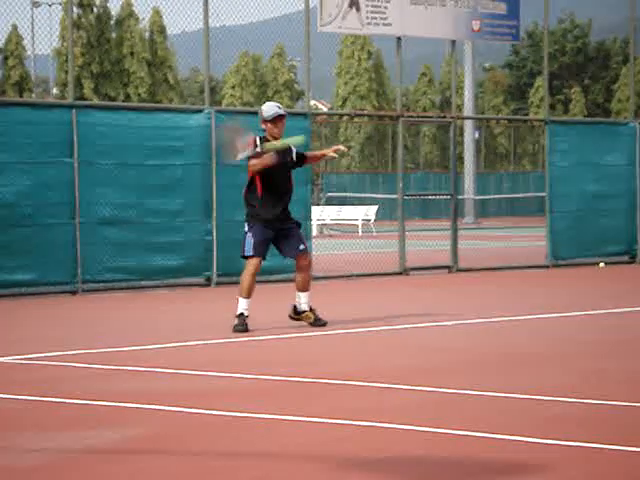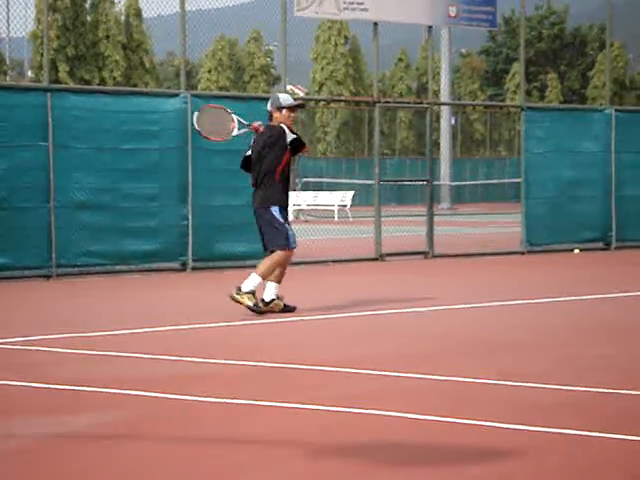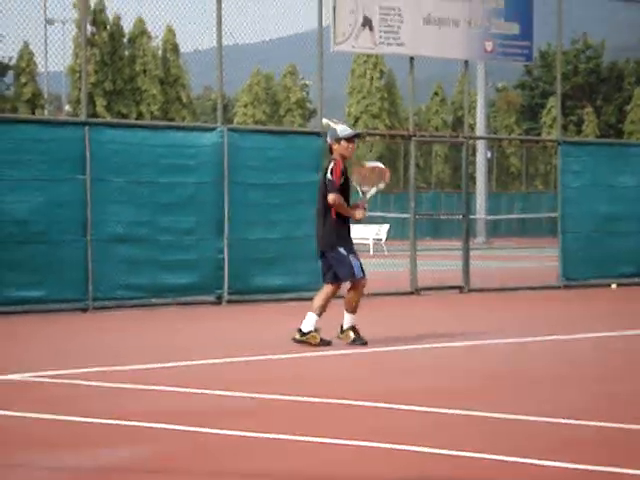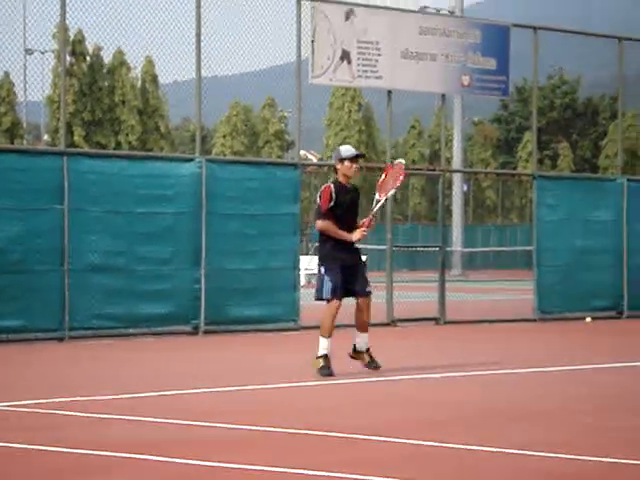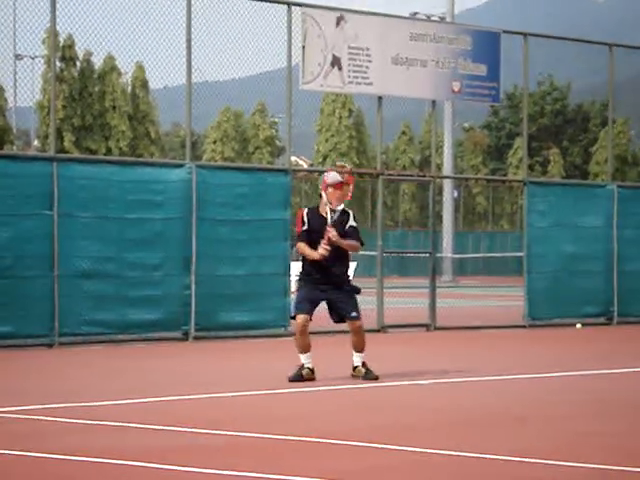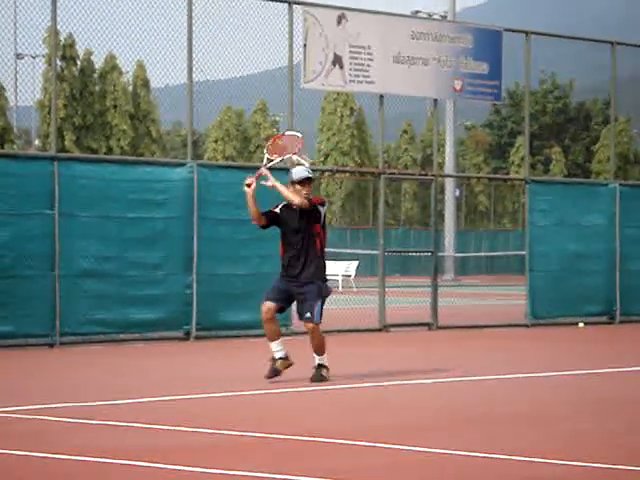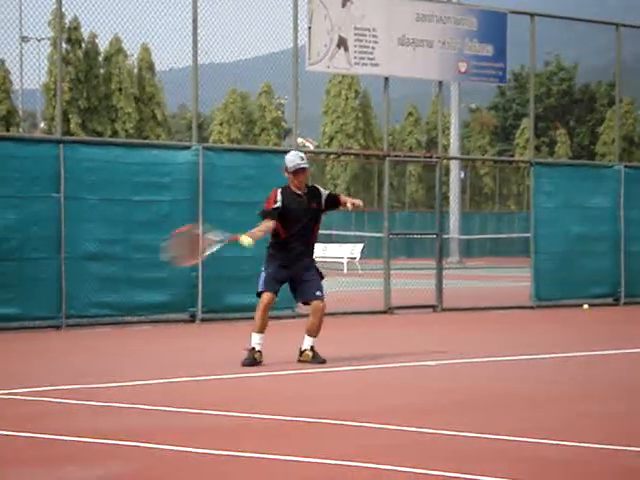
dt=0.5s
person 1, frame 1
left shoulder: (287, 150)
right shoulder: (255, 143)
left elbow: (304, 159)
right elbow: (248, 168)
left wrist: (325, 152)
right wrist: (262, 160)
left hip: (283, 218)
right hip: (258, 218)
left knee: (304, 260)
right knee: (253, 263)
left ankle: (301, 308)
right ankle: (241, 314)
person 1, frame 2
left shoulder: (257, 139)
right shoulder: (283, 131)
left elbow: (246, 168)
right elbow: (301, 149)
left hip: (260, 201)
right hip: (272, 202)
left knee: (282, 251)
right knee: (284, 250)
left ankle: (269, 298)
right ankle: (245, 290)
person 1, frame 3
left shoulder: (330, 168)
right shoulder: (336, 166)
right elbow: (333, 198)
left wrist: (352, 208)
right wrist: (353, 213)
left hip: (327, 237)
right hip: (336, 237)
left knee: (332, 284)
right knee: (358, 281)
left ankle: (306, 330)
right ankle: (348, 328)
person 1, frame 4
left shoulder: (354, 191)
right shoulder: (329, 190)
right elbow: (321, 223)
left wrist: (362, 225)
right wrist: (350, 236)
left hip: (351, 255)
right hip: (331, 256)
left knee: (364, 301)
right knee: (333, 303)
left ankle: (360, 348)
right ankle: (323, 356)
person 1, frame 5
left shoulder: (347, 216)
right shoulder: (307, 215)
left elbow: (357, 245)
right elbow: (300, 245)
left wrist: (338, 241)
right wrist: (315, 253)
left hip: (339, 282)
right hip: (311, 281)
left knee: (356, 324)
right knee: (300, 322)
left ankle: (359, 366)
right ankle: (306, 367)
person 1, frame 6
left shoulder: (318, 204)
right shoulder: (283, 209)
left elbow: (299, 203)
right elbow: (258, 219)
left wrist: (275, 183)
right wrist: (250, 194)
left hip: (312, 278)
right hip: (288, 275)
left knee: (312, 325)
right knee: (267, 310)
left ankle: (321, 364)
right ankle: (280, 357)
person 1, frame 7
left shoulder: (318, 193)
right shoulder: (279, 196)
left elbow: (340, 200)
right elbow: (268, 222)
left wrist: (350, 201)
right wrist: (252, 233)
left hip: (305, 262)
right hip: (278, 260)
left knee: (318, 306)
right knee: (265, 300)
left ankle: (306, 349)
right ankle: (255, 349)
